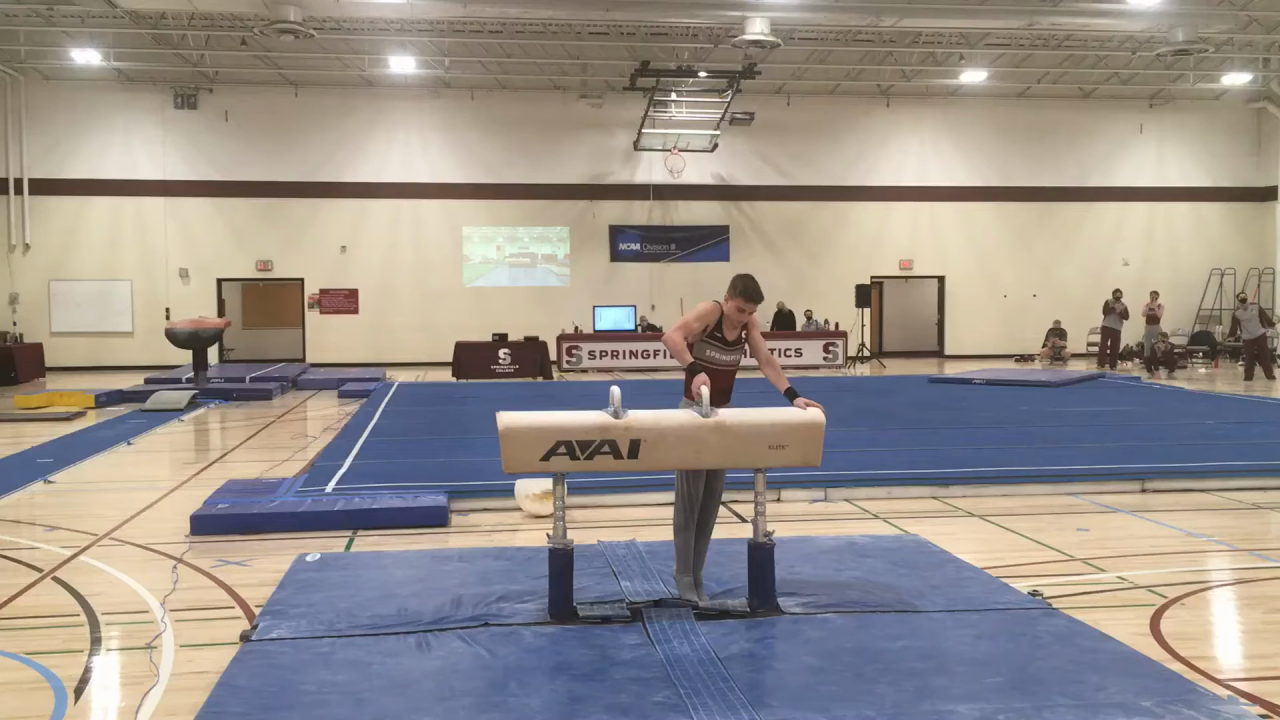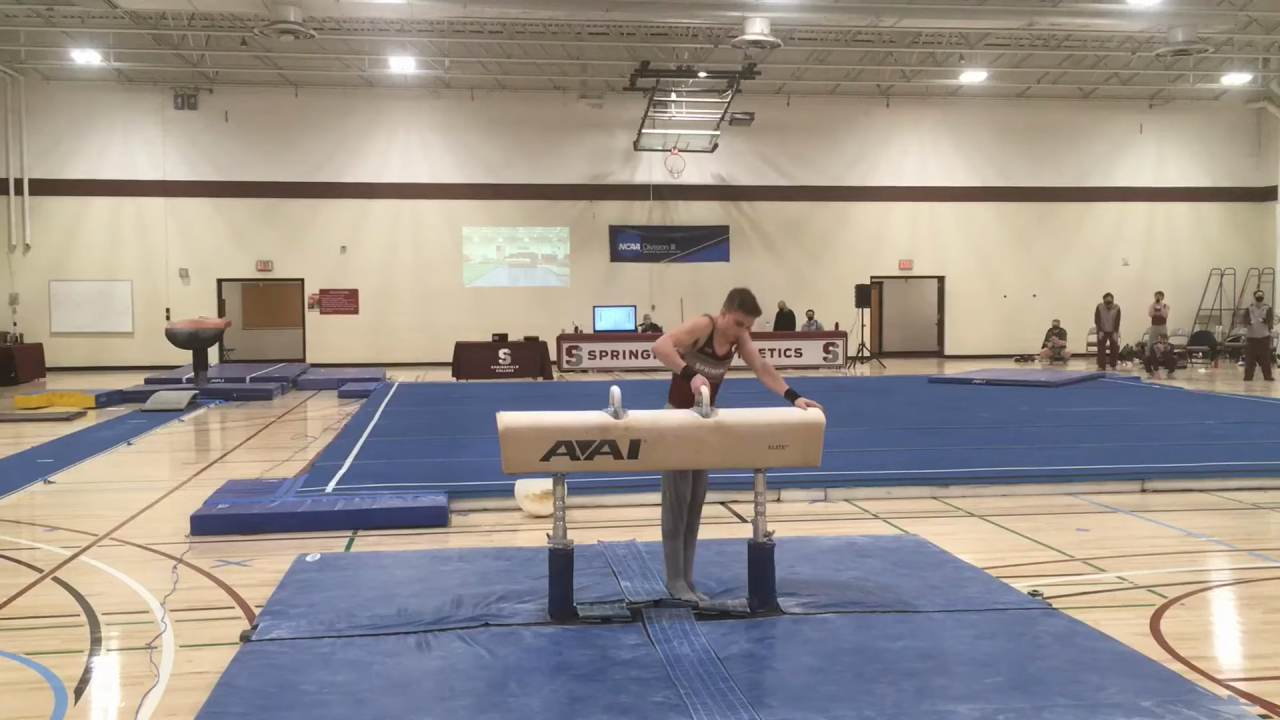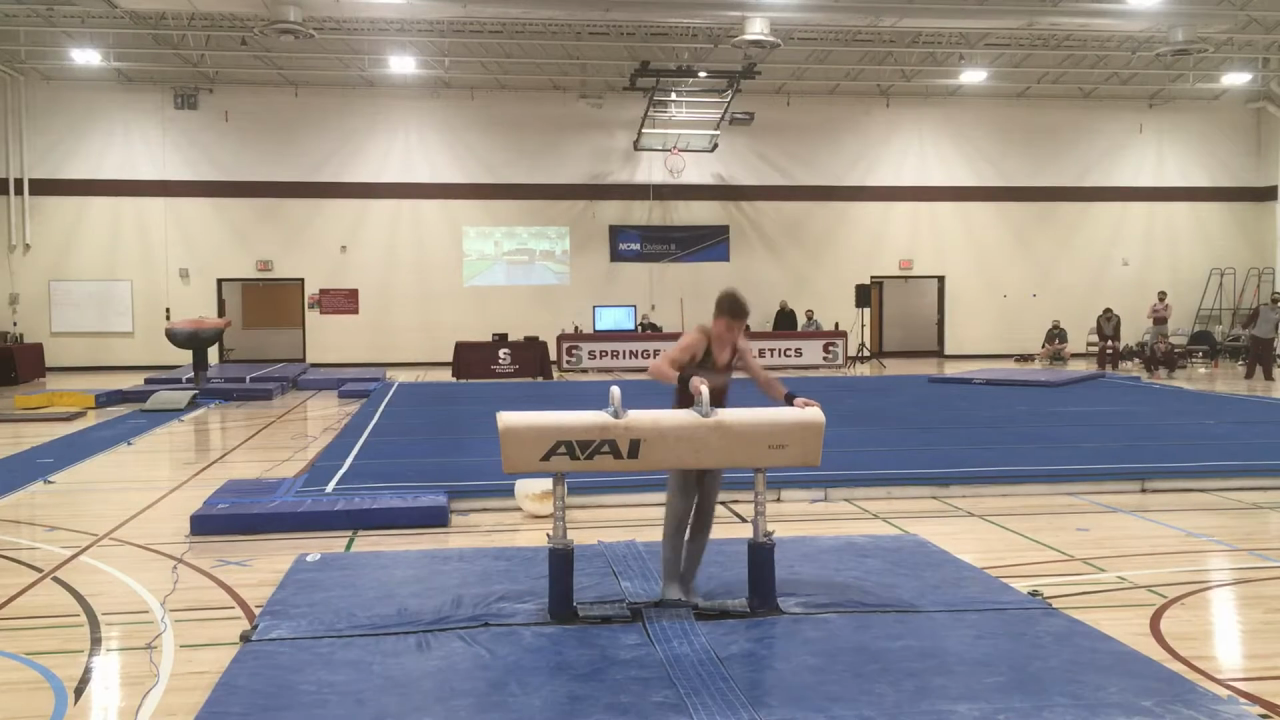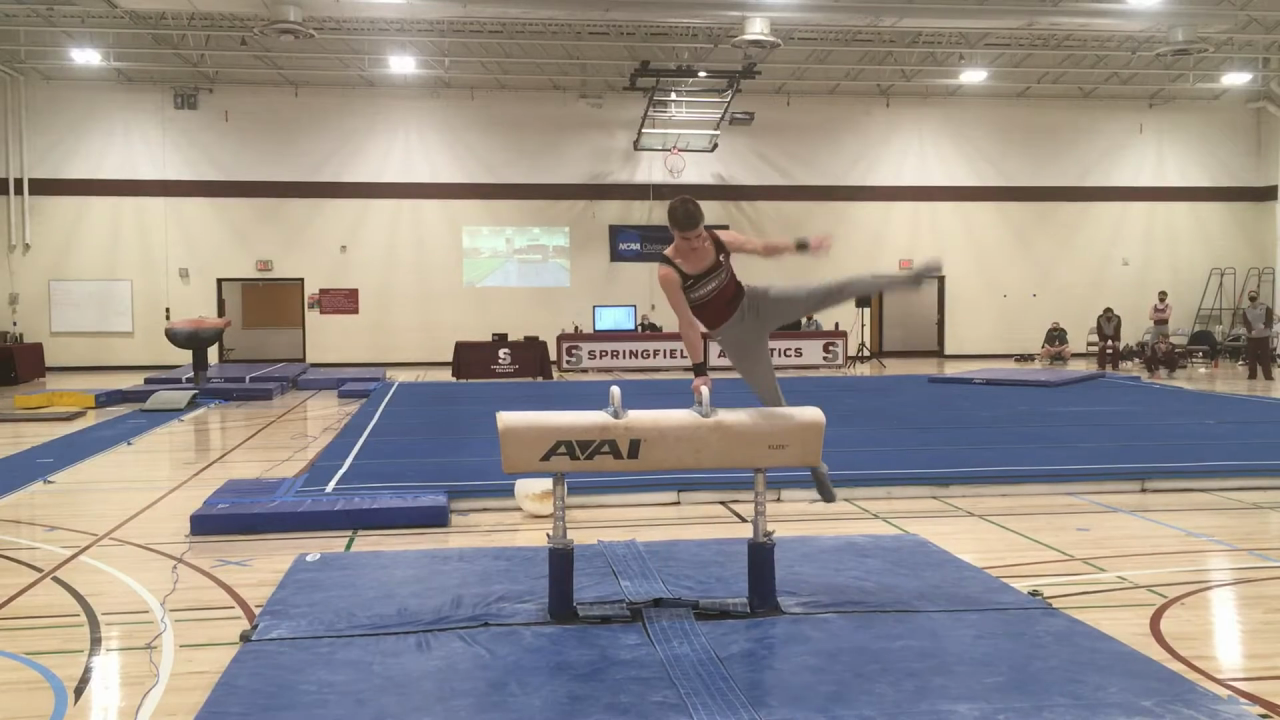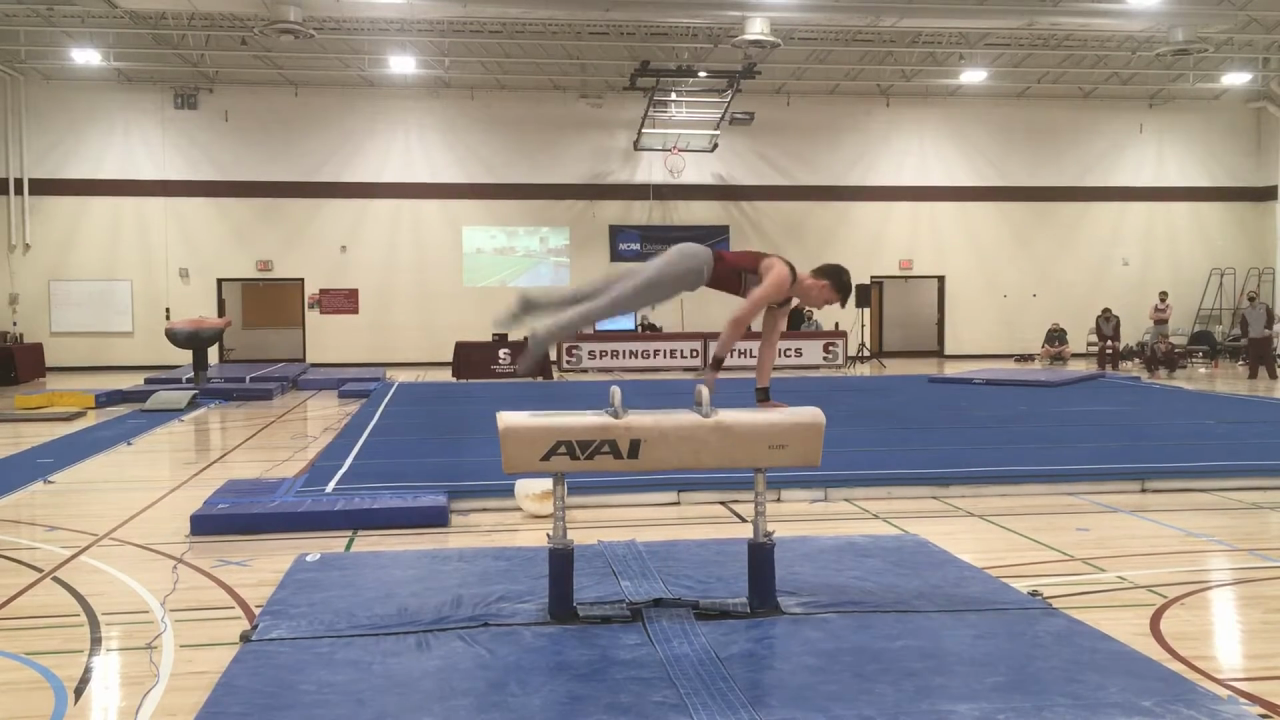
dt=0.7s
person 1, frame 1
left shoulder: (749, 324)
right shoulder: (709, 311)
left elbow: (766, 362)
right elbow: (671, 336)
left wrist: (793, 396)
right wrist: (695, 371)
right hip: (695, 411)
left knee: (711, 500)
right knee: (690, 497)
left ankle: (696, 576)
right ankle: (684, 577)
person 1, frame 2
left shoulder: (738, 337)
right shoulder: (701, 325)
left elbow: (762, 368)
right elbow: (661, 346)
left wrist: (793, 397)
right wrist: (690, 375)
left knee: (695, 500)
right knee: (677, 499)
left ankle: (686, 578)
right ankle: (675, 580)
person 1, frame 3
left shoulder: (738, 347)
right shoulder: (696, 341)
left elbow: (763, 378)
right elbow: (656, 368)
left wrist: (791, 399)
right wrist: (687, 380)
left knee: (706, 505)
right knee: (680, 506)
left ankle: (688, 578)
right ankle: (671, 581)
person 1, frame 4
left shoulder: (719, 240)
right shoulder: (668, 271)
left elbow: (763, 248)
right elbow: (687, 324)
left wrist: (803, 245)
right wrist: (699, 372)
left hip: (756, 304)
right hip: (735, 334)
left knee: (830, 292)
right knee: (772, 403)
left ankle: (906, 278)
right ankle: (814, 465)
person 1, frame 5
left shoulder: (785, 299)
right shoulder: (783, 277)
left elbow: (768, 344)
right elbow: (740, 319)
left wrist: (763, 395)
right wrist: (714, 366)
left hip: (695, 262)
right hip: (695, 259)
left knee: (615, 289)
right knee: (617, 300)
left ankle: (535, 304)
right ankle: (545, 334)
